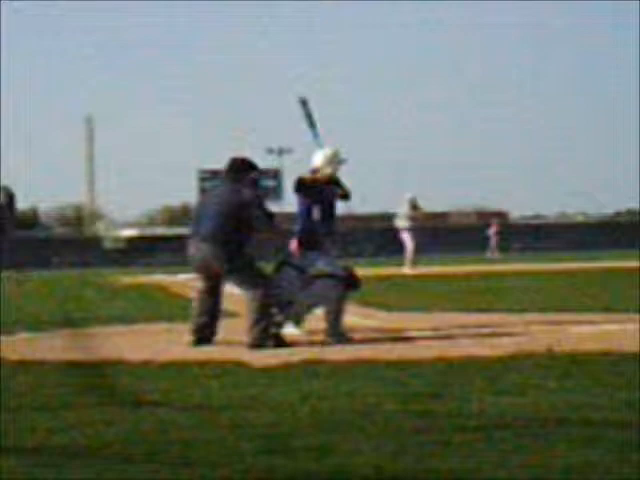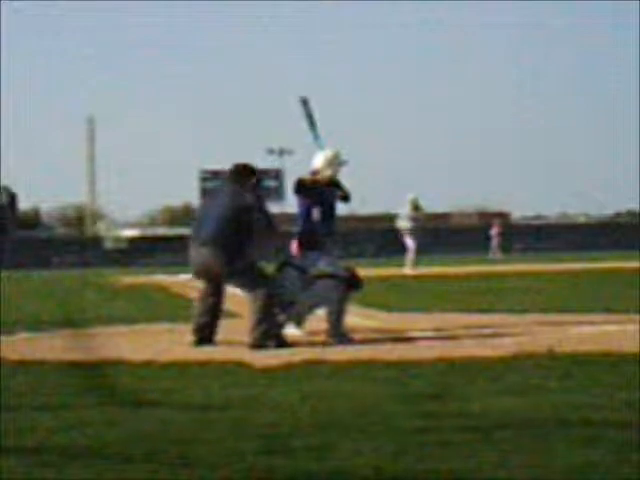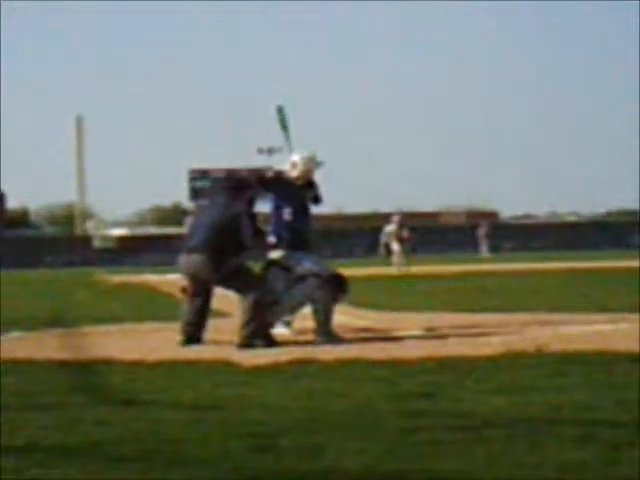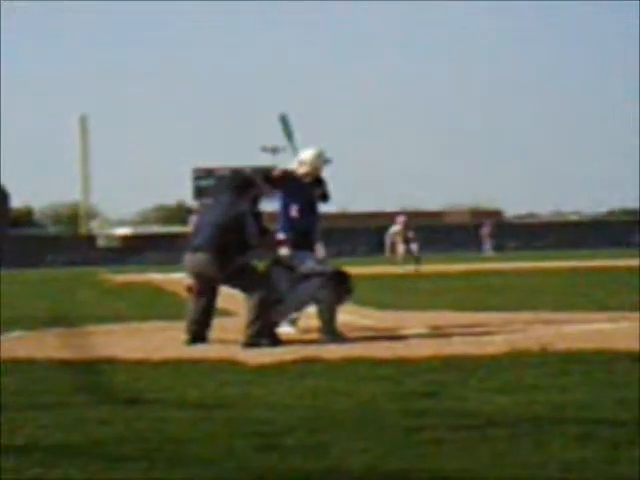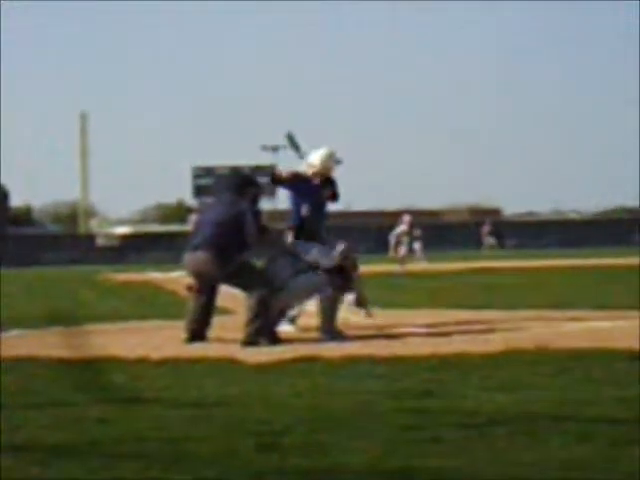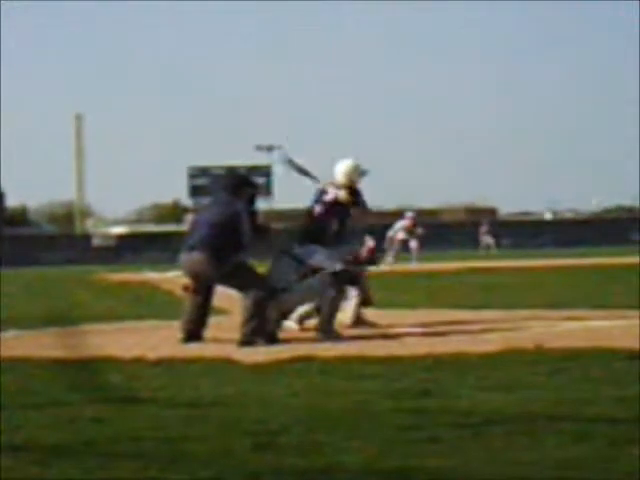
dt=0.3s
person 1, frame 1
left shoulder: (331, 183)
right shoulder: (307, 183)
left elbow: (345, 195)
right elbow: (300, 186)
right wrist: (314, 175)
left hip: (325, 241)
right ankle: (288, 321)
person 1, frame 2
left shoulder: (331, 185)
right shoulder: (307, 185)
left elbow: (345, 197)
right elbow: (299, 187)
right wrist: (313, 176)
left hip: (325, 241)
right ankle: (289, 321)
person 1, frame 3
left shoulder: (308, 185)
right shoulder: (279, 183)
left elbow: (316, 199)
right elbow: (263, 181)
right wrist: (282, 172)
left hip: (302, 241)
right hip: (281, 242)
right ankle: (278, 321)
person 1, frame 4
left shoulder: (316, 182)
right shoulder: (288, 180)
left elbow: (324, 197)
left hip: (310, 238)
right hip: (290, 239)
right ankle: (285, 320)
person 1, frame 5
left shoulder: (327, 182)
right shoulder: (298, 180)
left elbow: (333, 197)
right elbow: (275, 179)
right wrist: (299, 173)
left hip: (317, 236)
right hip: (300, 237)
person 1, frame 6
left shoulder: (353, 193)
right shoulder: (325, 193)
left elbow: (361, 212)
right elbow: (312, 216)
left wrist: (346, 199)
right wrist: (328, 200)
left hip: (338, 244)
right hip: (313, 242)
person 2, frame 1
left shoulder: (210, 194)
right shoulder: (246, 195)
right elbow: (266, 225)
left hip: (195, 248)
right hip: (220, 249)
left knee: (209, 287)
right knee: (258, 285)
left ankle: (201, 335)
right ankle: (260, 338)
person 2, frame 2
left shoulder: (211, 198)
right shoulder: (248, 199)
right elbow: (267, 232)
left wrist: (200, 268)
left hip: (196, 252)
right hip: (220, 253)
left knee: (212, 287)
right knee: (261, 286)
left ankle: (202, 335)
right ankle: (262, 338)
person 2, frame 3
left shoulder: (208, 207)
right shoulder: (240, 211)
right elbow: (254, 244)
left hip: (186, 260)
right hip: (209, 261)
left knee: (199, 288)
right knee: (254, 288)
left ankle: (190, 334)
right ankle: (252, 337)
person 2, frame 4
left shoulder: (209, 206)
right shoulder: (244, 208)
right elbow: (257, 241)
left hip: (191, 259)
right hip: (213, 260)
left knee: (204, 287)
right knee: (260, 285)
left ankle: (195, 333)
right ankle: (256, 336)
person 2, frame 5
left shoulder: (212, 206)
right shoulder: (244, 207)
right elbow: (254, 239)
left hip: (190, 258)
right hip: (214, 258)
left knee: (205, 286)
right knee: (260, 284)
left ankle: (194, 332)
right ankle: (255, 335)
person 2, frame 6
left shoulder: (208, 207)
right shoulder: (240, 207)
right elbow: (248, 239)
left wrist: (194, 278)
left hip: (186, 258)
right hip: (210, 259)
left knee: (201, 286)
right knee: (258, 285)
left ankle: (190, 332)
right ankle: (252, 335)
